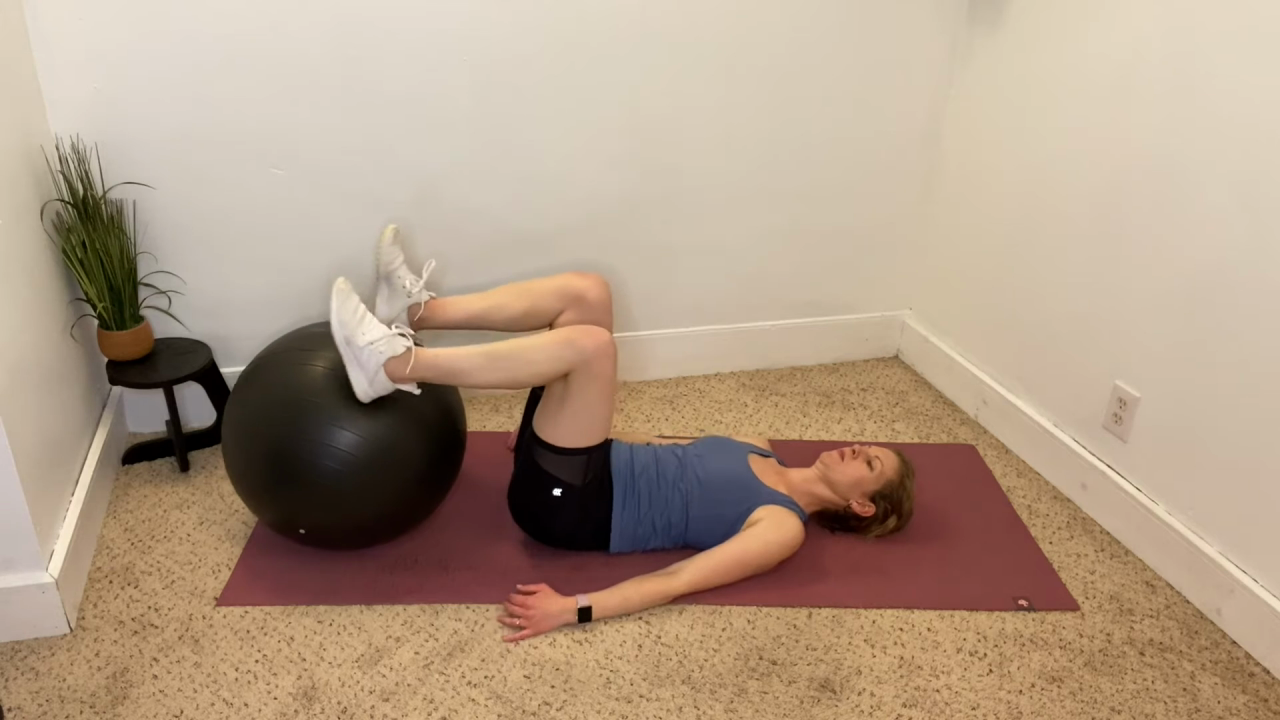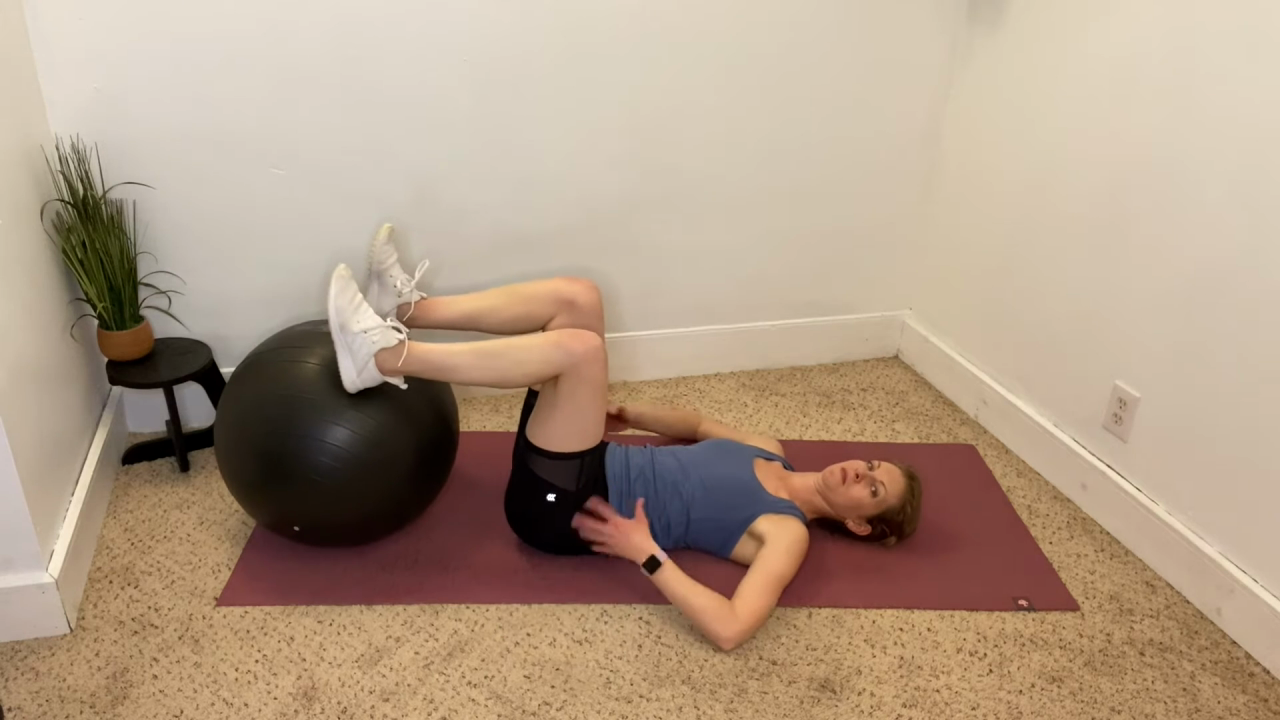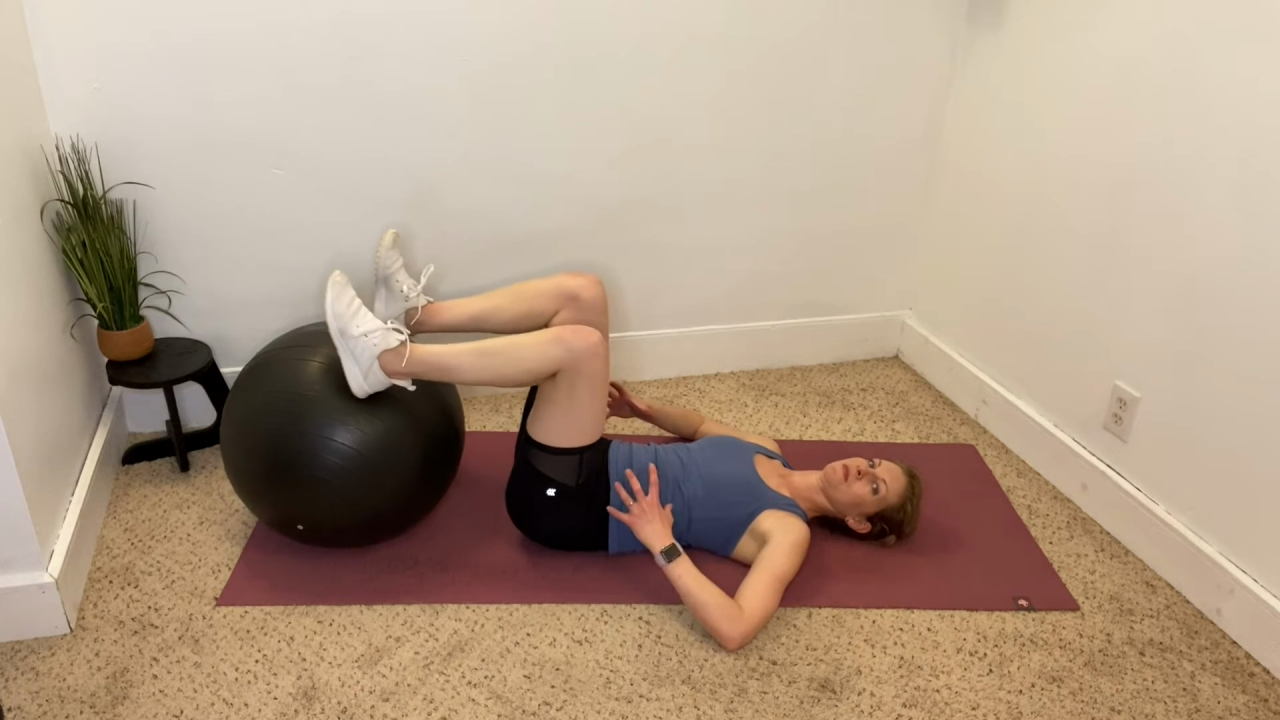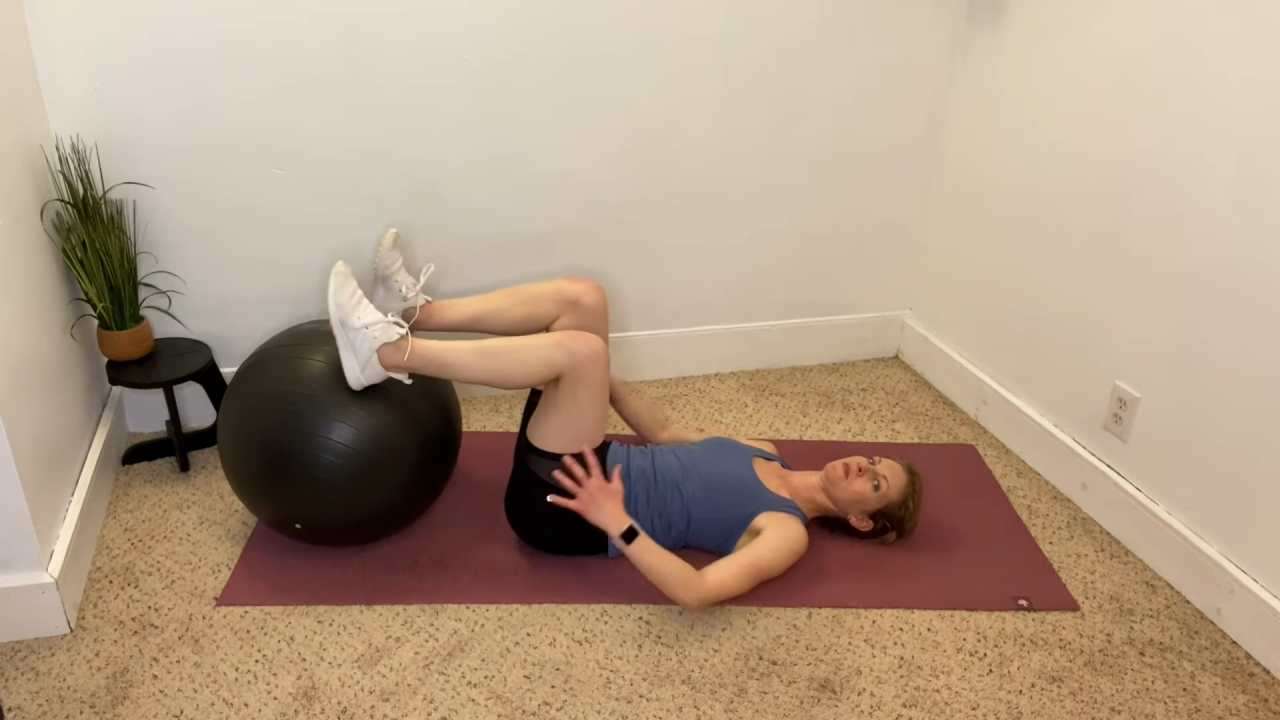
dt=0.7s
person 1, frame 1
left shoulder: (784, 527)
right shoulder: (759, 453)
left elbow: (680, 580)
left wrist: (574, 609)
right wrist: (556, 428)
left hip: (568, 505)
right hip: (594, 469)
left knee: (589, 344)
right knee: (585, 292)
left ankle: (394, 364)
right ankle: (416, 310)
person 1, frame 2
left shoulder: (788, 534)
right shoulder: (769, 452)
left elbow: (729, 629)
right elbow: (700, 425)
left wrist: (646, 555)
right wrist: (631, 416)
left hip: (565, 508)
right hip: (598, 470)
left knee: (579, 348)
right knee: (577, 297)
left ankle: (385, 358)
right ankle: (406, 307)
person 1, frame 3
left shoulder: (789, 531)
right shoulder: (766, 448)
left elbow: (734, 628)
right elbow: (699, 426)
left wrist: (663, 544)
right wrist: (643, 408)
left hip: (569, 504)
right hip: (596, 465)
left knee: (578, 343)
right knee: (580, 291)
left ankle: (387, 360)
right ankle: (413, 313)
person 1, frame 4
left shoulder: (787, 534)
right shoulder: (764, 452)
left elbow: (697, 589)
left wrist: (620, 525)
right wrist: (605, 388)
left hip: (568, 496)
right hip: (597, 464)
left knee: (582, 350)
right knee: (581, 297)
left ankle: (387, 353)
right ankle: (414, 311)
